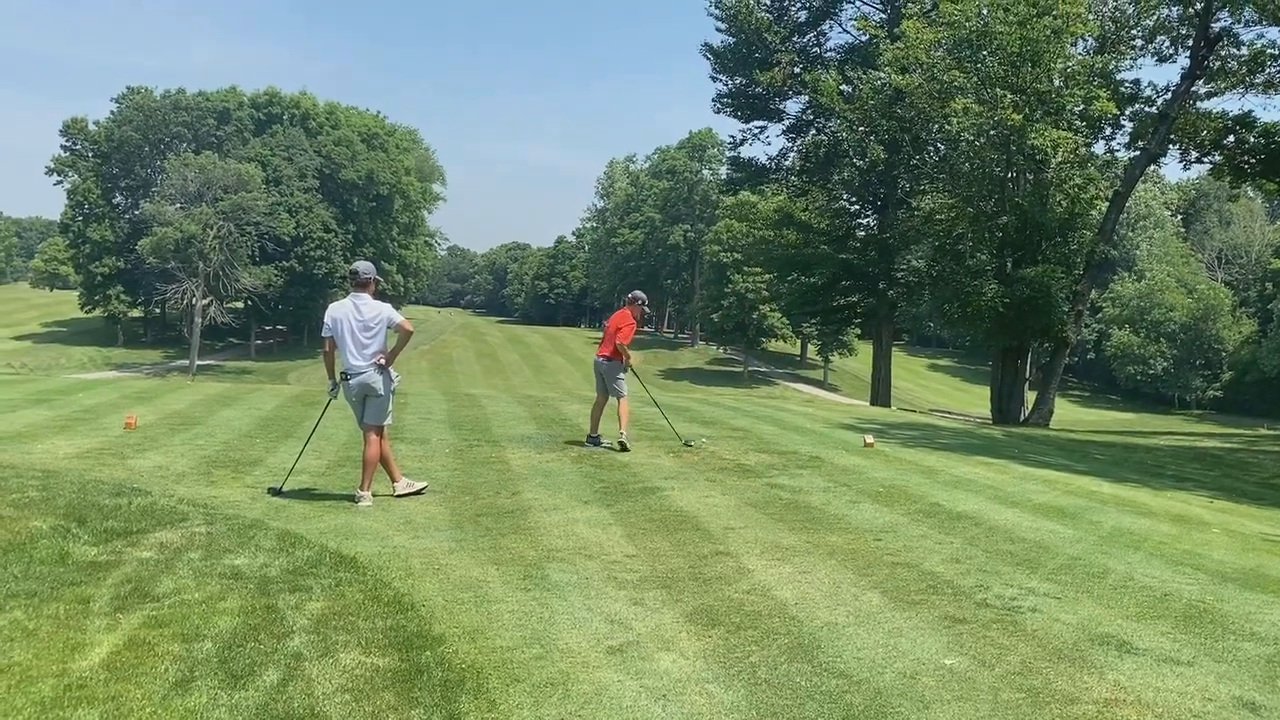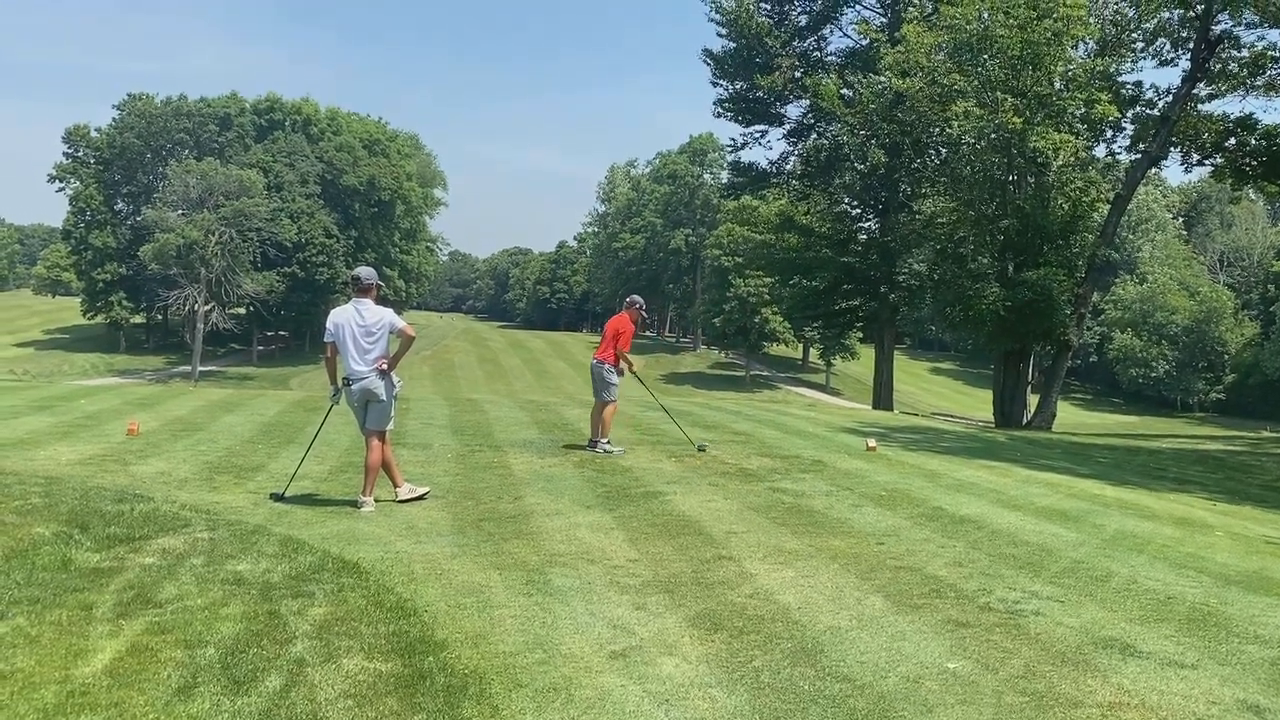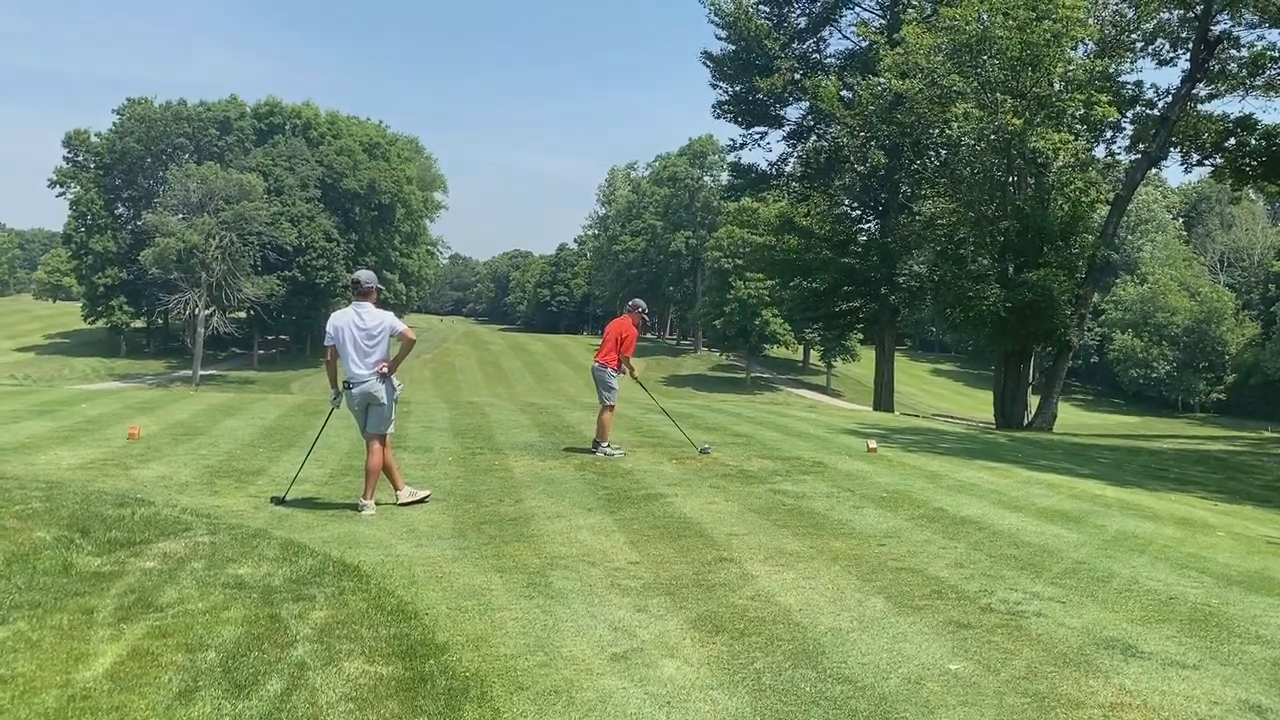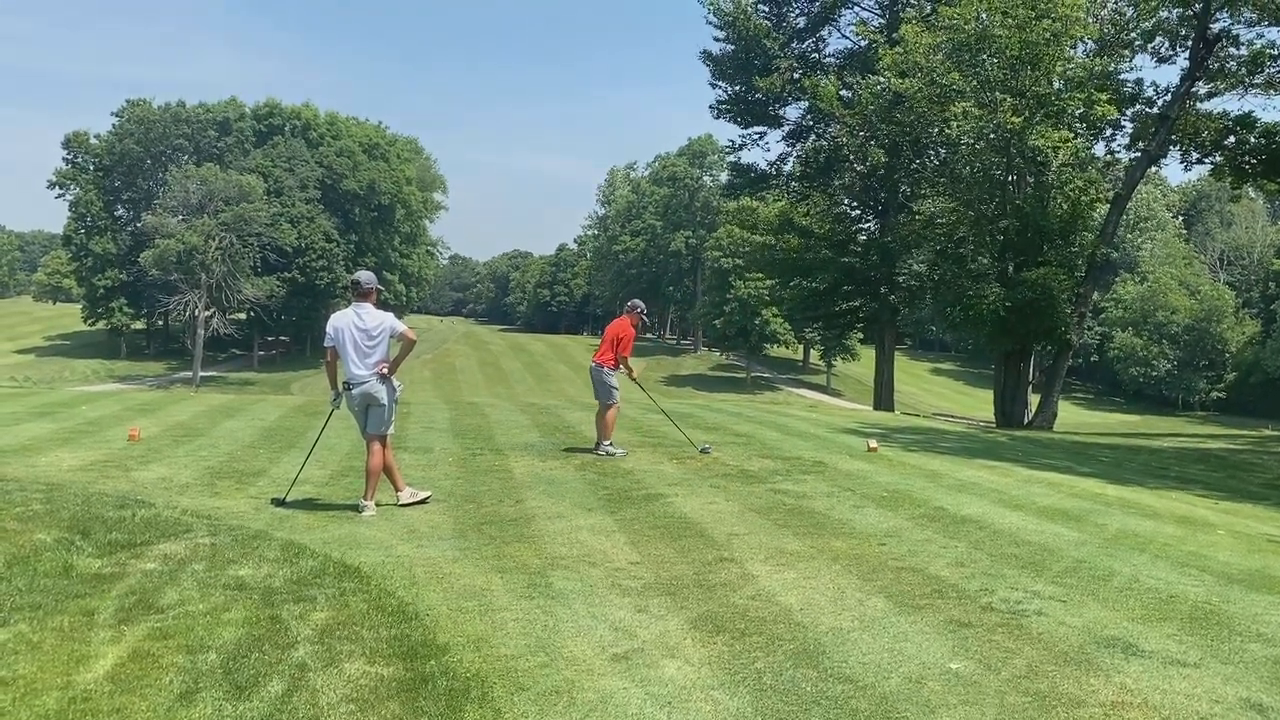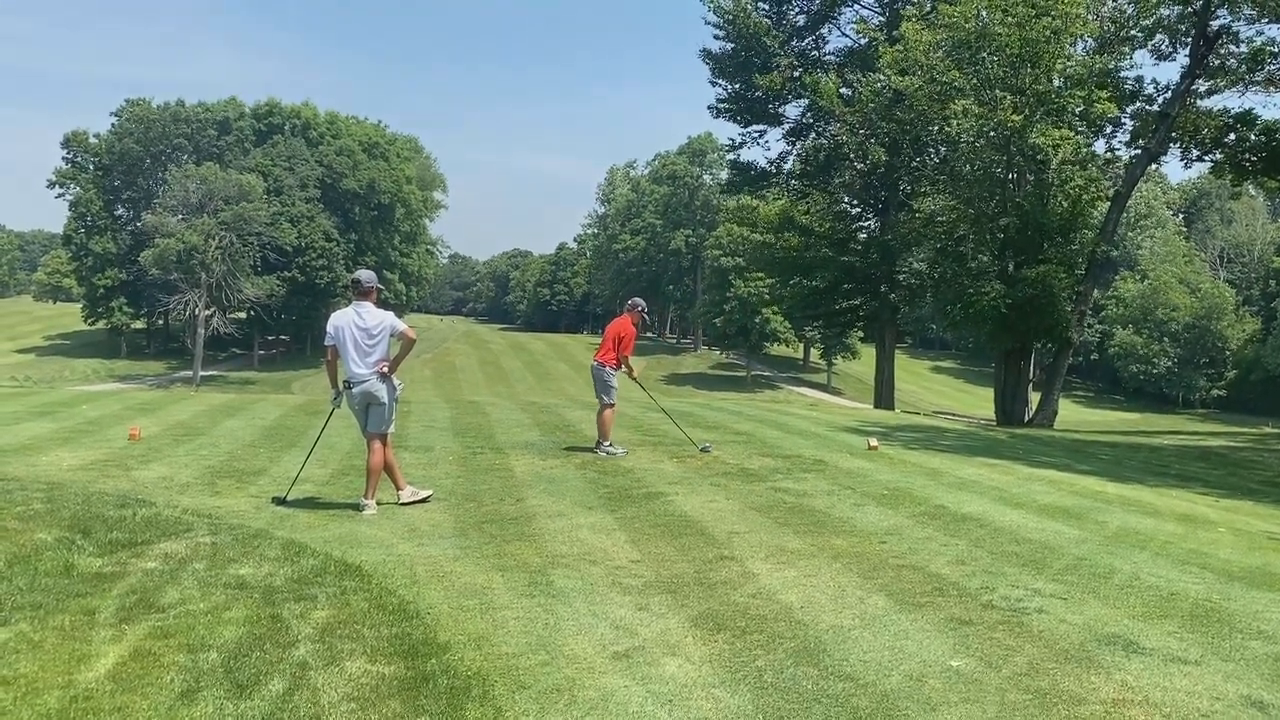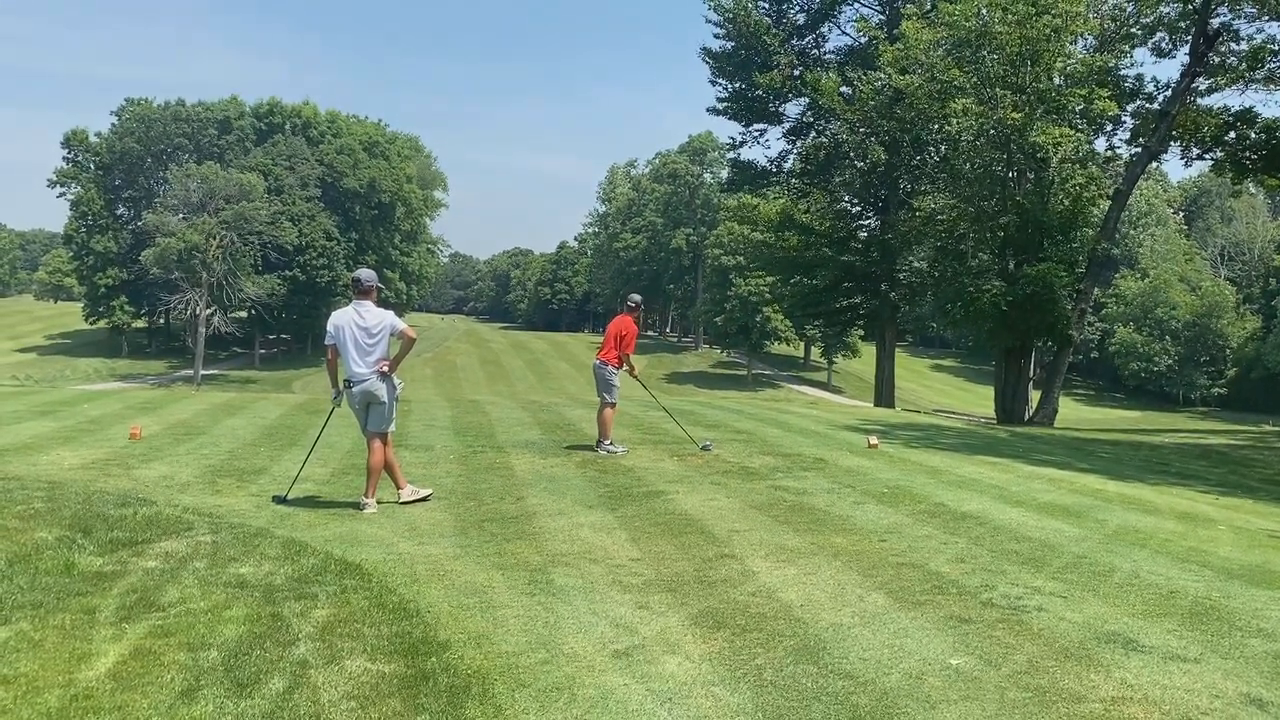
dt=0.4s
person 1, frame 1
left shoulder: (334, 309)
right shoulder: (381, 309)
left elbow: (328, 349)
right elbow: (408, 329)
left wrist: (332, 380)
right wrist: (392, 357)
left hip: (350, 380)
right hip: (377, 376)
left knee: (378, 432)
right knee: (374, 434)
left ankle: (399, 481)
right ankle: (364, 491)
person 1, frame 2
left shoulder: (336, 315)
right shoulder: (383, 314)
left elbow: (329, 355)
right elbow: (410, 334)
left wrist: (334, 386)
right wrist: (394, 362)
left hip: (352, 385)
right hip: (379, 381)
left knee: (380, 438)
right knee: (376, 440)
left ankle: (401, 487)
right ankle: (366, 497)
person 1, frame 3
left shoulder: (336, 319)
right shoulder: (383, 317)
left elbow: (330, 358)
right elbow: (411, 337)
left wrist: (334, 389)
right wrist: (394, 365)
left hip: (353, 388)
right hip: (379, 384)
left knee: (380, 441)
right knee: (376, 443)
left ankle: (402, 490)
right ankle: (367, 500)
person 1, frame 4
left shoulder: (336, 320)
right shoulder: (384, 318)
left elbow: (330, 359)
right elbow: (411, 338)
left wrist: (334, 390)
right wrist: (394, 366)
left hip: (353, 389)
right hip: (380, 385)
left knee: (381, 442)
right knee: (377, 444)
left ankle: (402, 491)
right ankle: (367, 501)
person 1, frame 5
left shoulder: (336, 318)
right shoulder: (384, 317)
left elbow: (330, 358)
right elbow: (411, 337)
left wrist: (334, 389)
right wrist: (394, 365)
left hip: (353, 388)
right hip: (380, 383)
left knee: (381, 440)
right knee: (377, 442)
left ankle: (403, 490)
right ankle: (368, 500)
person 1, frame 6
left shoulder: (337, 317)
right shoulder: (384, 316)
left elbow: (331, 357)
right elbow: (411, 336)
left wrist: (335, 388)
right wrist: (394, 363)
left hip: (354, 387)
right hip: (380, 383)
left knee: (381, 440)
right knee: (378, 442)
left ankle: (403, 489)
right ankle: (369, 500)
person 2, frame 1
left shoulder: (617, 315)
right shoulder: (630, 321)
right elbow: (619, 343)
left wrist: (623, 359)
right wrist: (629, 358)
left hip: (600, 359)
right hip: (611, 362)
left knee: (601, 398)
right knee: (622, 398)
left ankle: (593, 436)
right ankle: (623, 434)
person 2, frame 2
left shoulder: (615, 319)
right shoulder: (628, 326)
right elbow: (620, 351)
left wrist: (618, 365)
right wrist: (630, 365)
left hip: (597, 362)
right hip: (606, 366)
left knee: (600, 403)
right knee: (611, 403)
left ankle: (594, 440)
right ankle: (603, 443)
person 2, frame 3
left shoulder: (615, 322)
right shoulder: (631, 330)
right elbow: (624, 356)
left wrist: (619, 367)
right wrist: (632, 371)
left hip: (598, 365)
right hip: (607, 369)
left knee: (605, 406)
right knee: (609, 407)
left ankle: (598, 441)
right ankle: (604, 447)
person 2, frame 4
left shoulder: (616, 323)
right shoulder: (629, 330)
right elbow: (621, 356)
left wrist: (621, 367)
right wrist: (631, 371)
left hip: (596, 365)
right hip: (605, 369)
left knee: (604, 406)
right knee: (613, 405)
left ankle: (600, 443)
right ankle: (606, 444)
person 2, frame 5
left shoulder: (617, 322)
right shoulder: (629, 329)
right elbow: (623, 355)
left wrist: (621, 366)
right wrist: (631, 371)
left hip: (598, 364)
right hip: (606, 368)
left knee: (604, 405)
right knee: (609, 406)
left ankle: (601, 441)
right ankle: (606, 445)
person 2, frame 6
left shoulder: (617, 320)
right shoulder: (631, 327)
right elbow: (624, 353)
left wrist: (626, 366)
right wrist: (632, 369)
left hip: (600, 362)
right hip: (609, 366)
left knee: (604, 404)
right knee: (610, 405)
left ankle: (602, 440)
right ankle: (606, 443)
